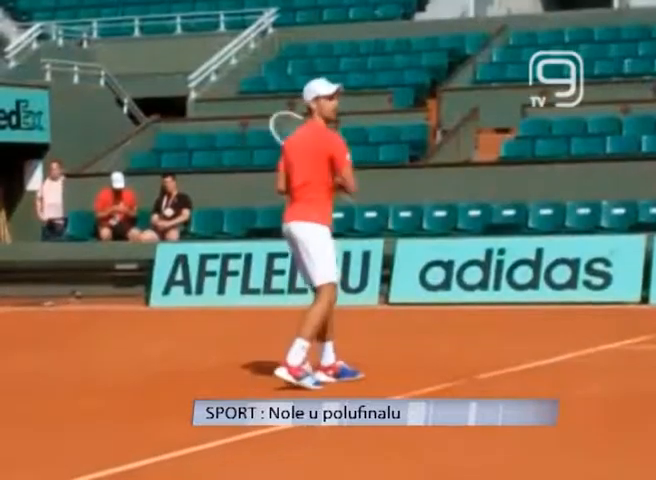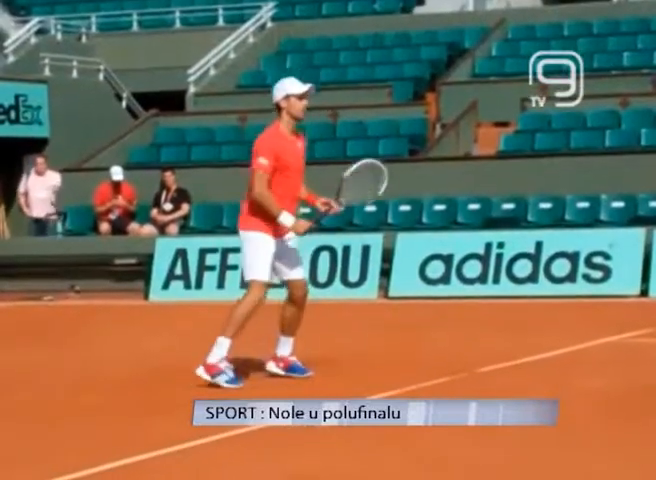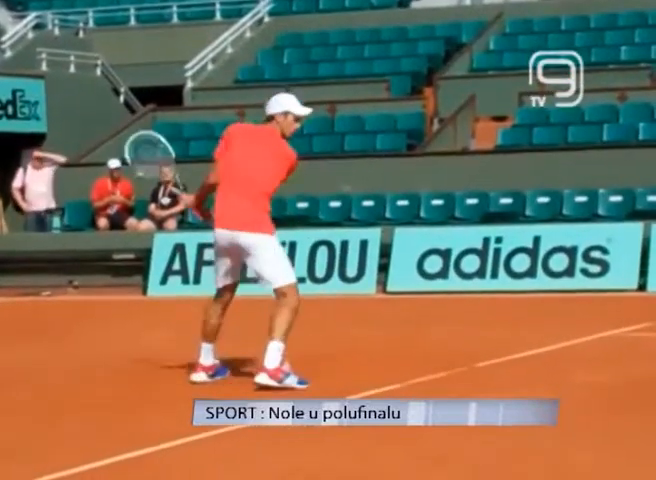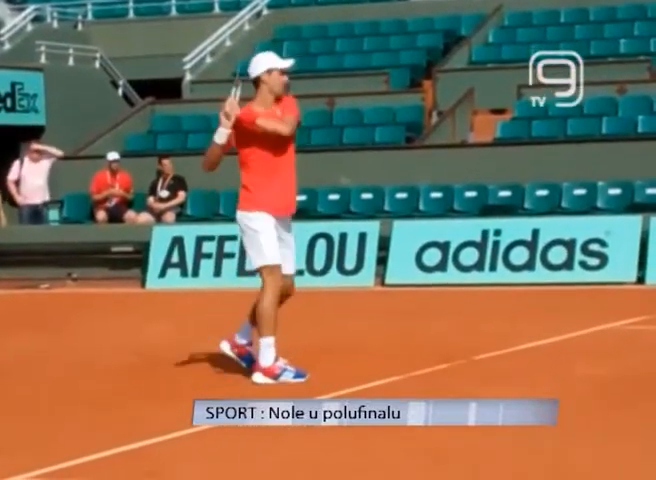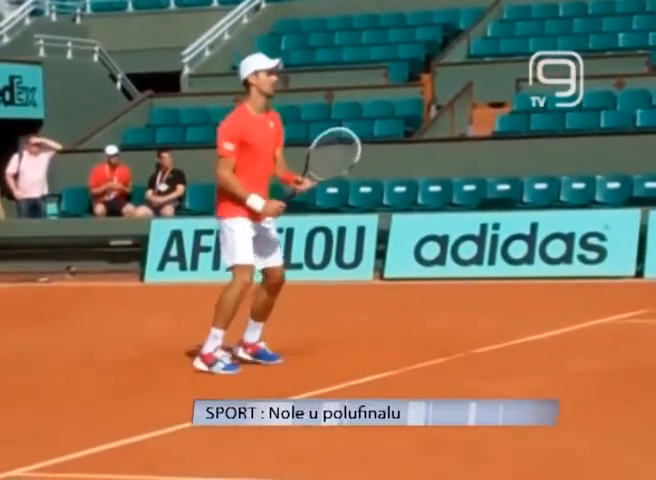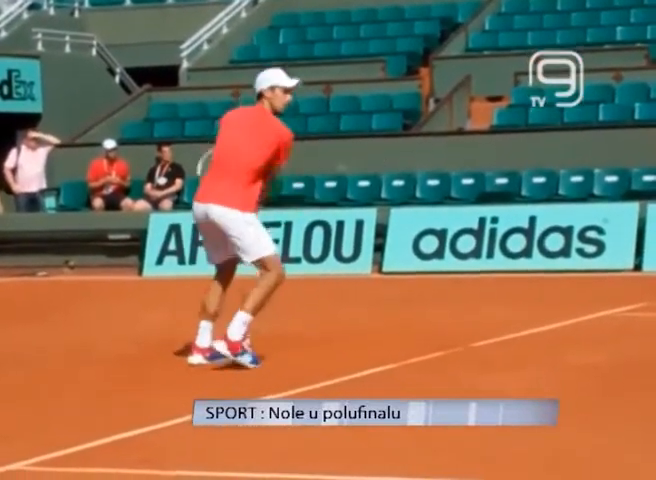
dt=0.7s
person 1, frame 1
left shoulder: (291, 139)
right shoulder: (332, 138)
left elbow: (281, 186)
right elbow: (349, 185)
right wrist: (341, 184)
left hip: (294, 221)
right hip: (312, 222)
left knee: (327, 292)
right knee: (326, 295)
left ankle: (329, 364)
right ankle: (295, 363)
person 1, frame 2
left shoulder: (298, 140)
right shoulder: (269, 141)
right elbow: (258, 191)
left wrist: (314, 200)
right wrist: (288, 220)
left hip: (281, 231)
right hip: (258, 227)
left knee: (299, 292)
right knee: (256, 293)
left ankle: (282, 357)
right ankle: (215, 361)
person 1, frame 3
left shoulder: (234, 131)
right shoulder: (289, 155)
left elbow: (215, 178)
left wrist: (198, 200)
left hip: (222, 227)
right hip: (256, 229)
left knee: (223, 295)
right knee: (290, 297)
left ankle: (205, 363)
right ankle: (273, 367)
person 1, frame 4
left shoulder: (288, 106)
right shoulder: (238, 119)
left elbow: (285, 129)
right elbow: (209, 165)
left wrist: (246, 118)
right wrist: (224, 128)
left hip: (283, 213)
right hip: (256, 211)
left knee: (285, 288)
right knee: (273, 281)
left ankle: (240, 342)
right ankle: (267, 363)
person 1, frame 5
left shoulder: (273, 119)
right shoulder: (234, 123)
left elbow: (276, 161)
right elbow: (224, 175)
left wrist: (292, 179)
right wrist: (258, 203)
left hip: (261, 213)
right hip: (235, 212)
left knee: (275, 278)
right knee: (242, 279)
left ankle: (250, 342)
right ankle: (210, 351)
person 1, frame 6
left shoulder: (230, 117)
right shoulder: (283, 134)
right elbow: (267, 176)
right wrist: (258, 198)
left hip: (203, 202)
right hip: (234, 207)
left knee: (224, 271)
right knee: (274, 271)
left ankle: (203, 345)
right ankle: (234, 337)
